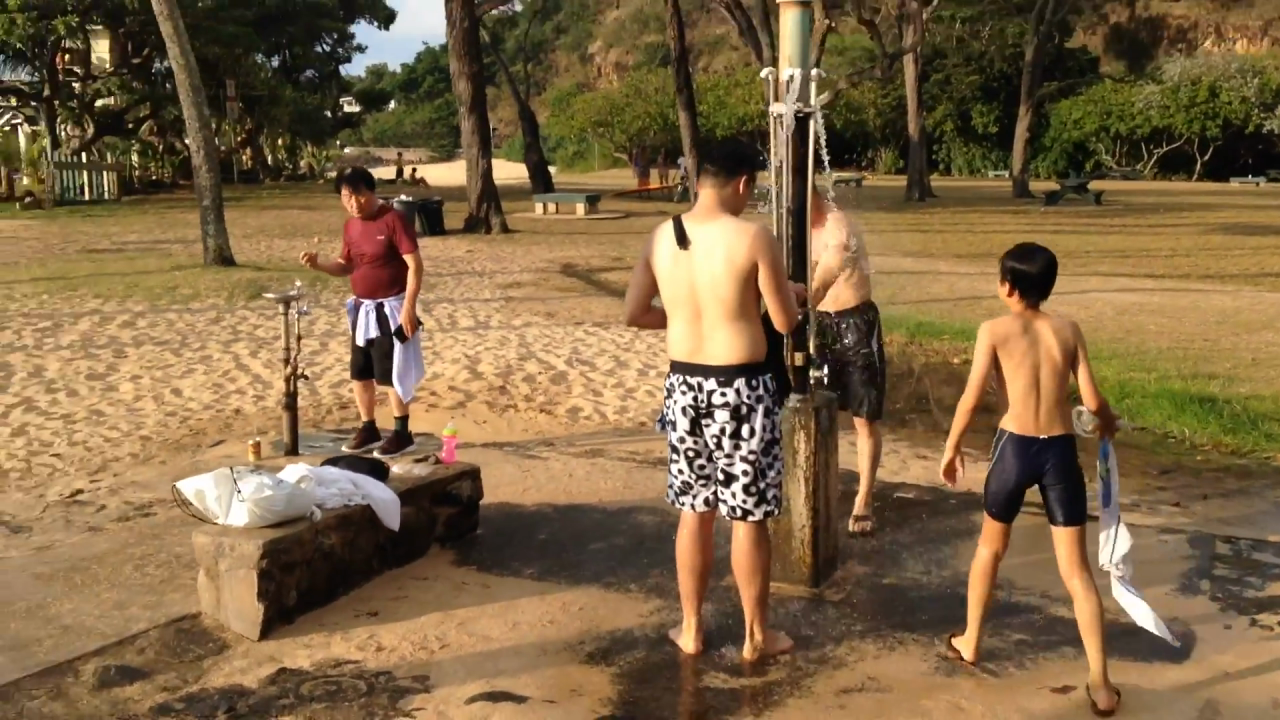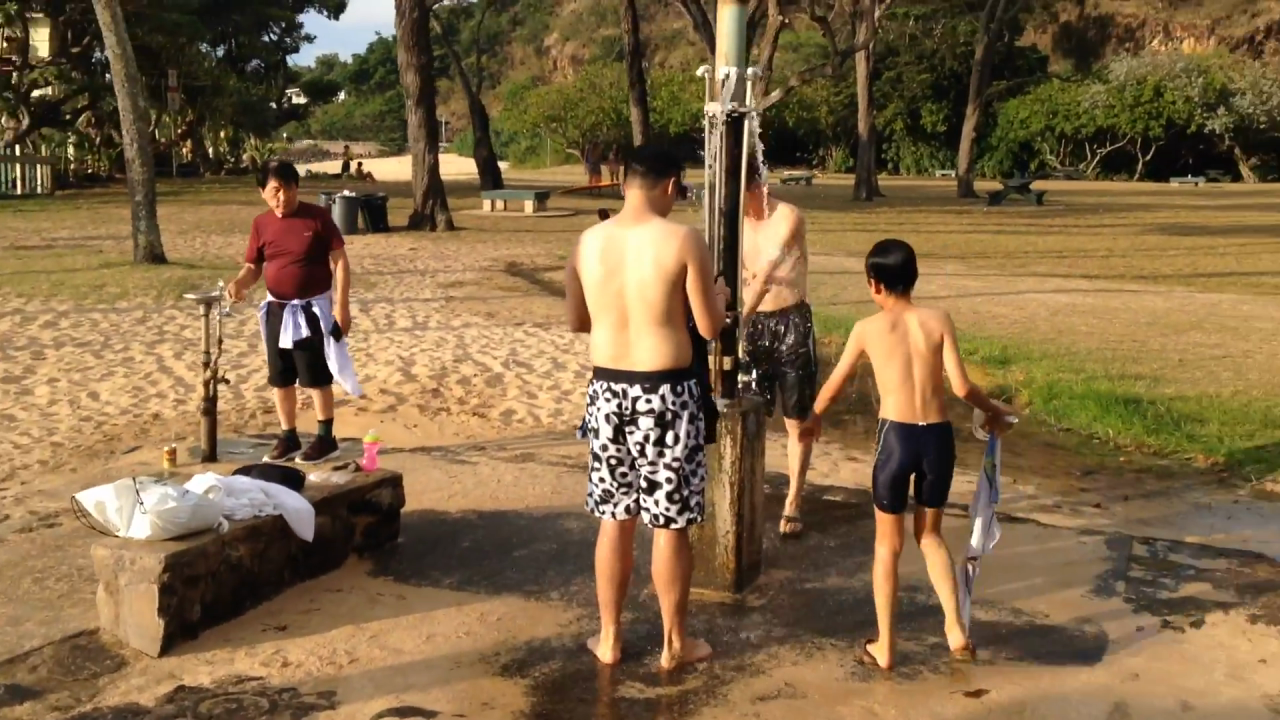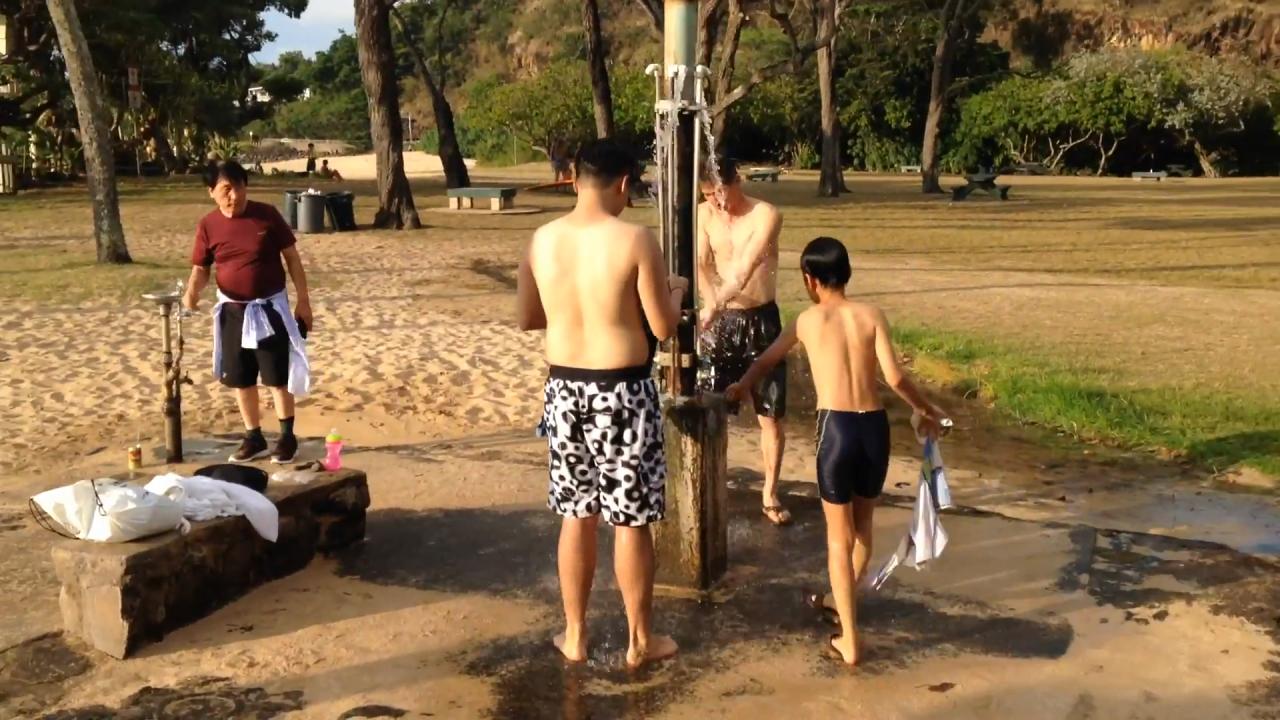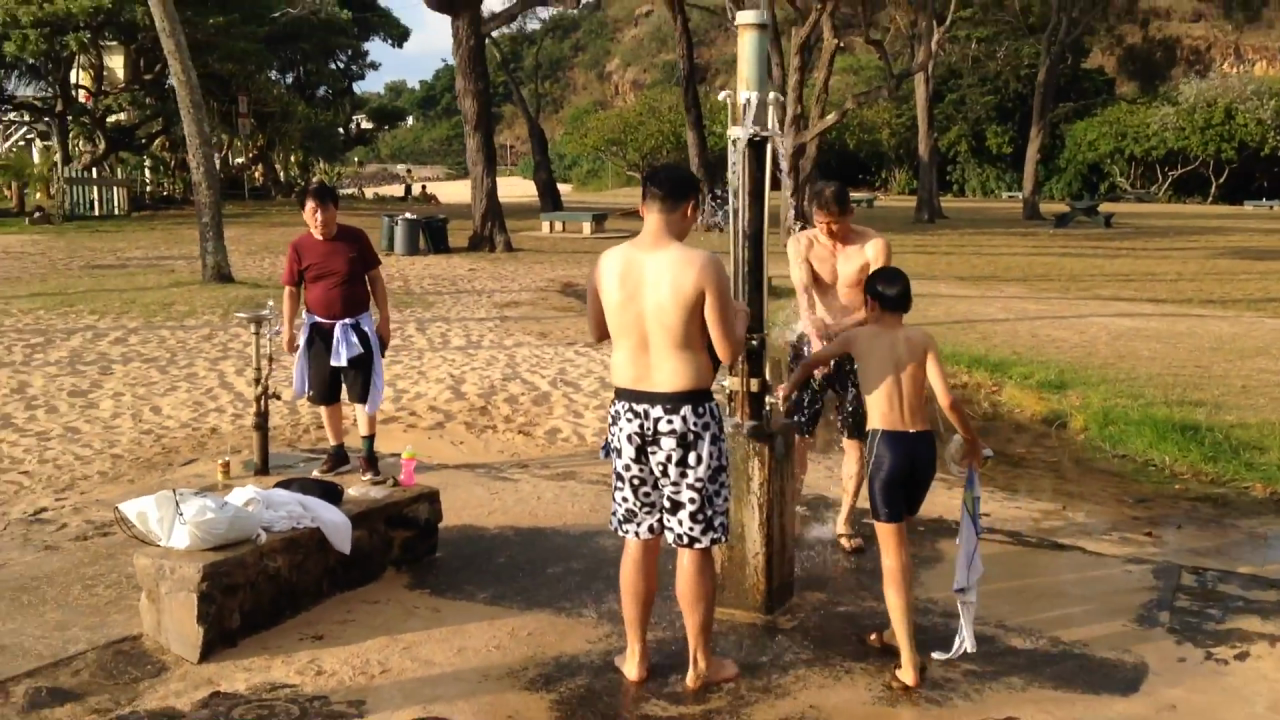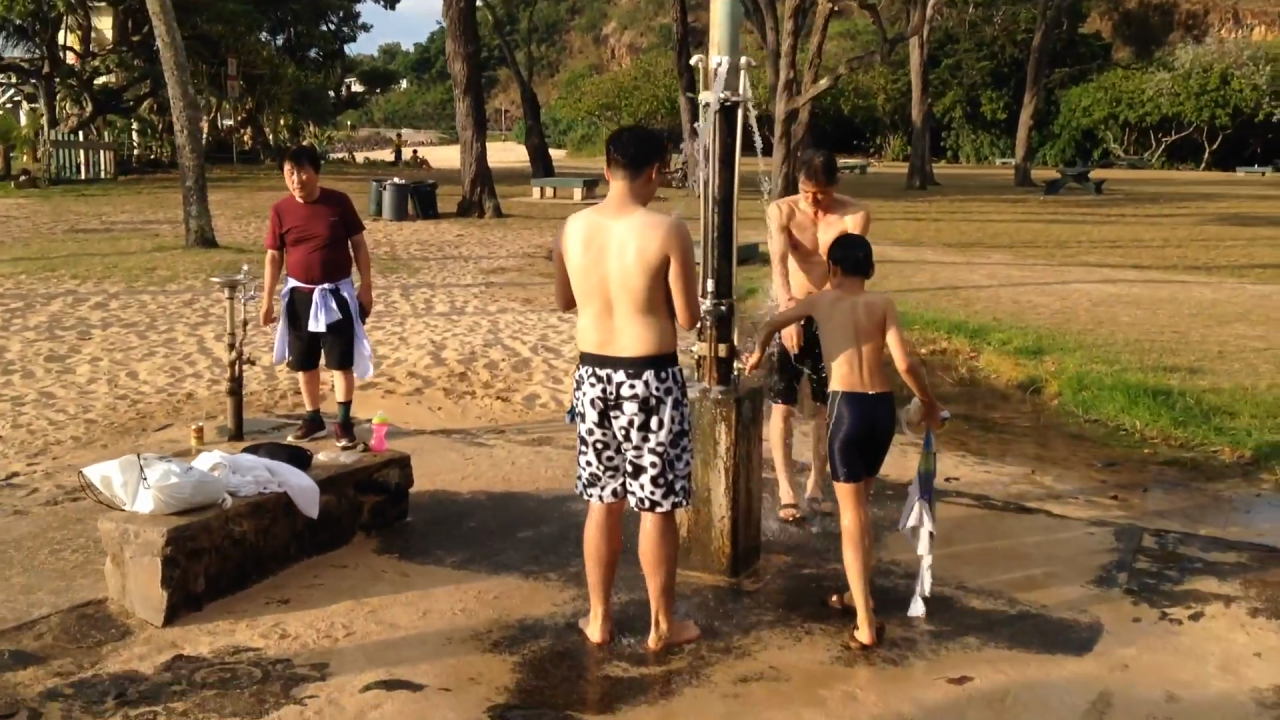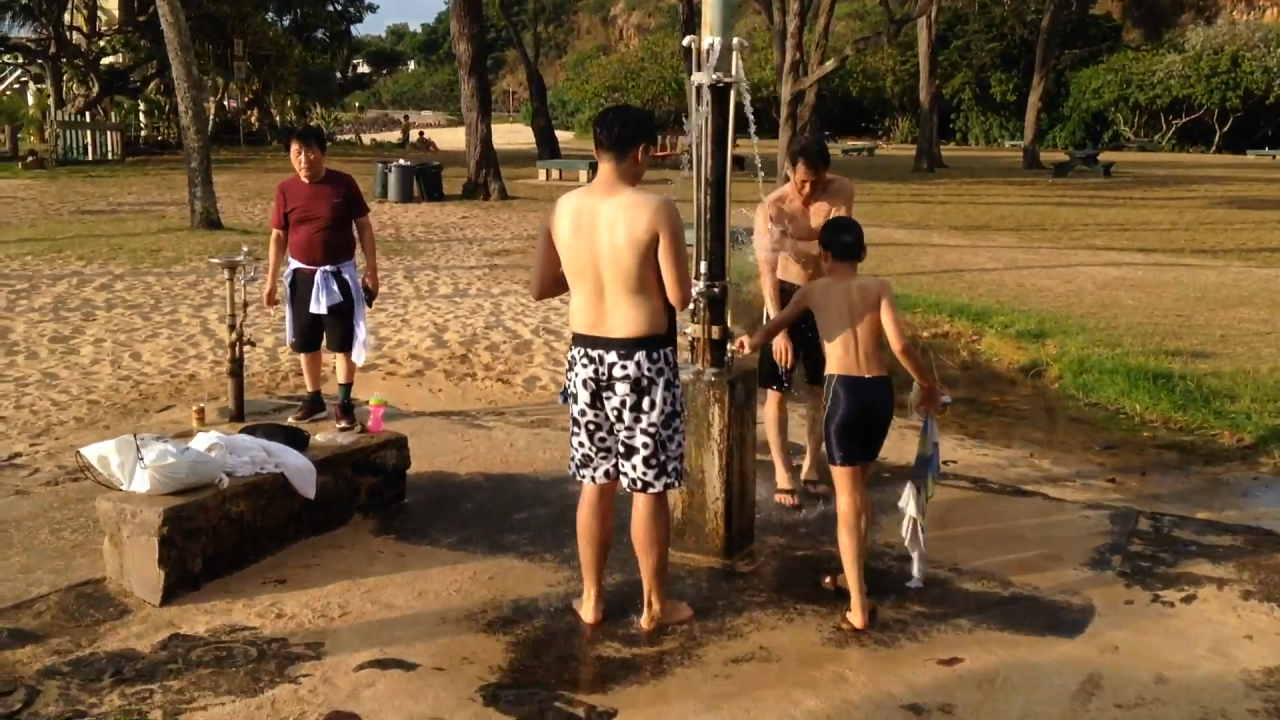
dt=0.3s
person 1, frame 1
left shoulder: (661, 237)
right shoulder: (754, 237)
left elbow: (633, 314)
right elbow: (784, 322)
right wrist: (792, 294)
left hip: (685, 384)
right hip: (741, 387)
left knee: (694, 510)
right knee: (749, 515)
left ankle: (691, 628)
right ankle: (757, 634)
person 1, frame 2
left shoulder: (588, 241)
right shoulder: (683, 240)
left elbow: (577, 321)
right elbow: (711, 328)
right wrist: (720, 294)
left hip: (607, 390)
right hip: (665, 393)
left knee: (615, 518)
right knee: (670, 523)
left ankle: (609, 637)
right ankle: (675, 643)
person 1, frame 3
left shoulder: (540, 240)
right shoulder: (635, 240)
left elbow: (526, 320)
right elbow: (662, 328)
right wrist: (676, 291)
left hip: (564, 389)
right hip: (623, 391)
left knee: (576, 516)
right knee: (632, 520)
left ankle: (574, 634)
right ankle: (640, 640)
person 1, frame 4
left shoulder: (608, 262)
right shoulder: (702, 265)
right elbow: (727, 354)
right wrist: (739, 321)
left hip: (629, 411)
right hip: (686, 414)
left knee: (639, 536)
right knee: (693, 542)
left ankle: (635, 655)
right ankle: (700, 662)
person 1, frame 5
left shoulder: (573, 227)
right shoulder: (666, 231)
right elbow: (688, 319)
left hip: (593, 375)
right hip: (650, 379)
left knee: (602, 500)
right knee: (656, 506)
left ankle: (599, 617)
right ankle: (663, 624)
person 1, frame 6
left shoulder: (563, 209)
right shoulder: (657, 210)
left elbow: (540, 288)
right elbow: (680, 297)
right wrist: (655, 271)
left hip: (586, 356)
right hip: (642, 359)
left knee: (595, 481)
right knee: (648, 487)
left ankle: (592, 598)
right ankle: (655, 605)
person 2, frame 1
left shoulder: (994, 330)
right shoulder: (1068, 330)
left elbow: (971, 397)
right elbow: (1092, 399)
left wrist: (951, 448)
right wrist: (1108, 420)
left hip: (1015, 448)
right hip: (1061, 450)
left knee: (991, 545)
right knee: (1076, 569)
left ankle: (969, 640)
person 2, frame 2
left shoulder: (868, 327)
right shoulder: (939, 320)
left elbow: (833, 385)
right elbow: (962, 387)
left wrist: (813, 422)
right wrist: (995, 411)
left hip: (896, 437)
right hip: (938, 437)
left knee: (888, 544)
right knee: (930, 536)
left ankle: (883, 648)
right ankle: (955, 631)
person 2, frame 3
left shoulder: (806, 320)
right shoulder: (871, 314)
left elbow: (766, 362)
right elbow: (895, 376)
left wrist: (741, 387)
right wrist: (927, 410)
left hip: (836, 426)
right hip: (874, 425)
left knee: (839, 536)
right knee: (862, 522)
left ankle: (849, 640)
right ankle: (841, 601)
person 2, frame 4
left shoulder: (858, 336)
right shoulder: (922, 338)
left elbow: (809, 363)
right elbow: (947, 400)
left wrist: (788, 389)
right wrist: (972, 440)
left hip: (886, 445)
right hip: (923, 446)
left knee: (892, 557)
right knee: (898, 544)
left ankle: (909, 665)
right ankle: (898, 631)
person 2, frame 5
left shoulder: (820, 301)
right shoulder: (883, 303)
left elbow: (773, 324)
right elbow: (904, 363)
left wrist: (758, 354)
right wrist: (929, 403)
left hip: (846, 407)
right hip: (882, 407)
left knee: (851, 515)
right knee: (860, 503)
left ankle: (865, 624)
right ankle: (859, 594)
person 2, frame 6
left shoulder: (814, 290)
right shoulder: (879, 286)
left elbow: (777, 325)
right elbow: (899, 344)
left wrist: (754, 341)
right wrist: (929, 385)
left hip: (843, 391)
right hip: (880, 391)
left knee: (847, 501)
right knee: (858, 489)
left ankle: (858, 608)
right ankle: (851, 577)
person 3, frame 1
left shoulder: (839, 229)
right shoulder: (804, 224)
left elbow: (819, 287)
left hip: (856, 322)
right hip: (822, 321)
left knee: (865, 419)
left ankle: (863, 501)
person 3, frame 2
left shoulder: (788, 217)
right shoulder: (737, 220)
left elbow: (767, 272)
right elbow: (745, 273)
left wrist: (738, 319)
left hip: (792, 323)
right hip: (754, 323)
left knee: (797, 419)
left ankle: (792, 503)
person 3, frame 3
left shoulder: (766, 215)
right shoulder: (703, 215)
left elbow: (746, 269)
right elbow: (701, 265)
left wrist: (712, 310)
right wrist: (711, 303)
left hip: (760, 320)
right hip: (721, 321)
left knee: (771, 416)
left ankle: (770, 493)
person 3, frame 4
left shoulder: (875, 246)
right shoulder: (801, 243)
right elbow: (803, 293)
left wrist: (836, 327)
right wrist: (815, 339)
right hip: (811, 345)
left knee: (857, 442)
right knee: (796, 438)
left ankle: (844, 521)
person 3, frame 5
left shoulder: (856, 214)
right shoulder: (781, 211)
right elbow: (778, 263)
left wrist: (807, 302)
right wrist: (786, 314)
right hip: (788, 314)
left knee: (827, 407)
right knee: (783, 407)
left ankle: (816, 485)
right ankle: (786, 491)
person 3, frame 6
left shoulder: (842, 190)
right shoulder: (770, 209)
right elbow: (767, 272)
left wrist: (791, 246)
right wrist: (777, 329)
right hip: (786, 295)
left knee: (820, 389)
right knee: (777, 392)
left ankle: (810, 468)
right ankle: (782, 475)
person 4, frame 1
left shoulder: (393, 219)
right shoulder: (351, 225)
left elbow: (415, 265)
right elbow: (345, 266)
left wrist: (408, 307)
right wrist: (317, 263)
left hip: (390, 308)
right hip: (362, 308)
left knee: (392, 374)
right knee: (360, 372)
left ankle: (402, 434)
right ankle: (368, 430)
person 4, frame 2
left shoulder: (317, 217)
right shoulder: (261, 224)
left elbow: (340, 260)
right elbow: (253, 267)
left wrist: (341, 304)
right wrist: (238, 285)
left hip: (313, 308)
right hip: (277, 309)
left knee: (316, 377)
right knee: (280, 378)
left ankle: (326, 439)
right ankle: (288, 438)
person 4, frame 3
left shoulder: (267, 215)
right shoulder: (208, 225)
left elbow: (291, 256)
right elbow: (201, 269)
left wrist: (303, 299)
right wrist: (192, 289)
left hip: (270, 307)
right hip: (232, 311)
left knee: (277, 376)
right knee: (240, 379)
left ankle: (287, 437)
right ankle: (254, 438)
person 4, frame 4
left shoulder: (356, 238)
right shoulder: (299, 247)
left elbow: (375, 279)
right elbow: (292, 292)
left wrist: (384, 319)
right wrist: (289, 329)
left hip: (357, 327)
right hip: (320, 329)
left knee: (363, 394)
right knee: (325, 396)
left ankle: (368, 455)
right ankle: (337, 453)
person 4, frame 5
left shoulder: (339, 202)
right shoulder: (281, 210)
left elbow: (358, 244)
right elbow: (274, 256)
left wrist: (365, 287)
right wrist: (268, 299)
left hip: (337, 292)
right hip: (300, 294)
left knee: (341, 361)
right knee: (303, 361)
left ankle: (344, 421)
right ankle: (313, 419)
person 4, frame 6
left shoulder: (344, 184)
right shoulder: (286, 190)
left elbow: (364, 227)
right elbow: (278, 237)
left wrist: (371, 270)
right wrist: (271, 279)
left hip: (339, 274)
right hip: (302, 275)
left knee: (343, 342)
right knee: (305, 343)
left ankle: (344, 403)
right ankle: (314, 400)
